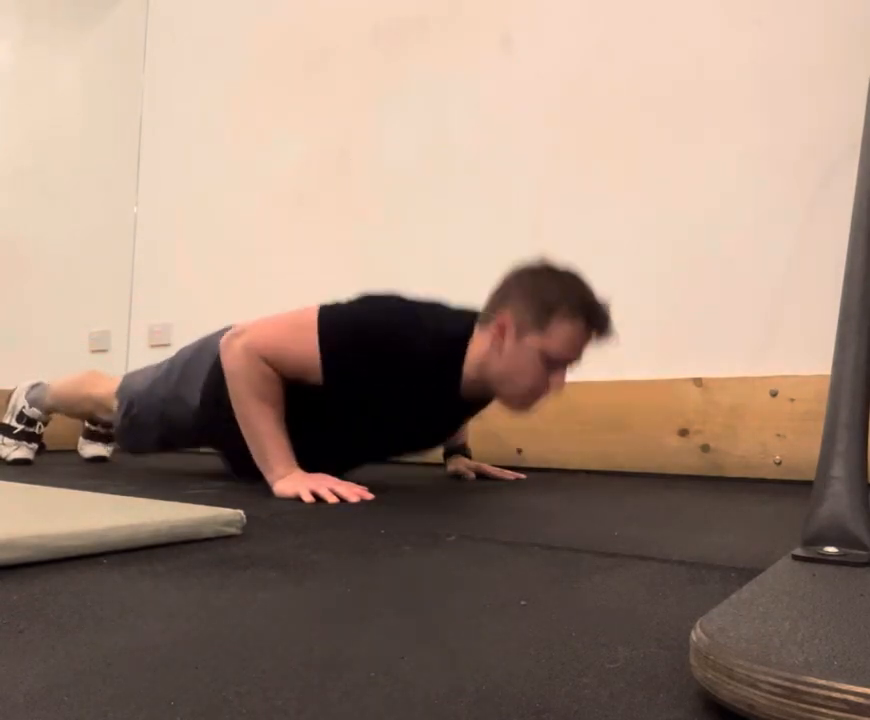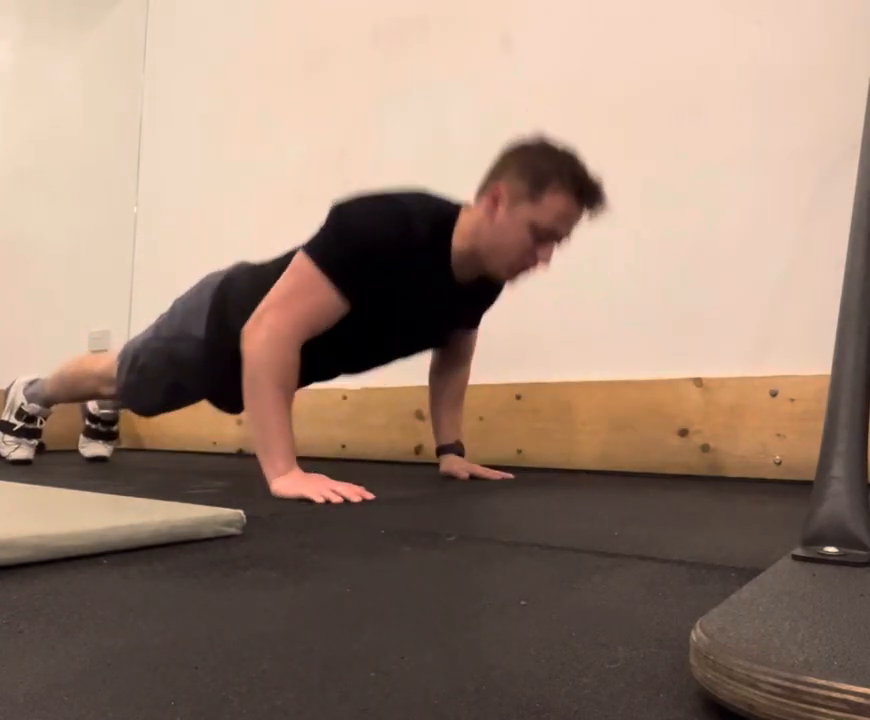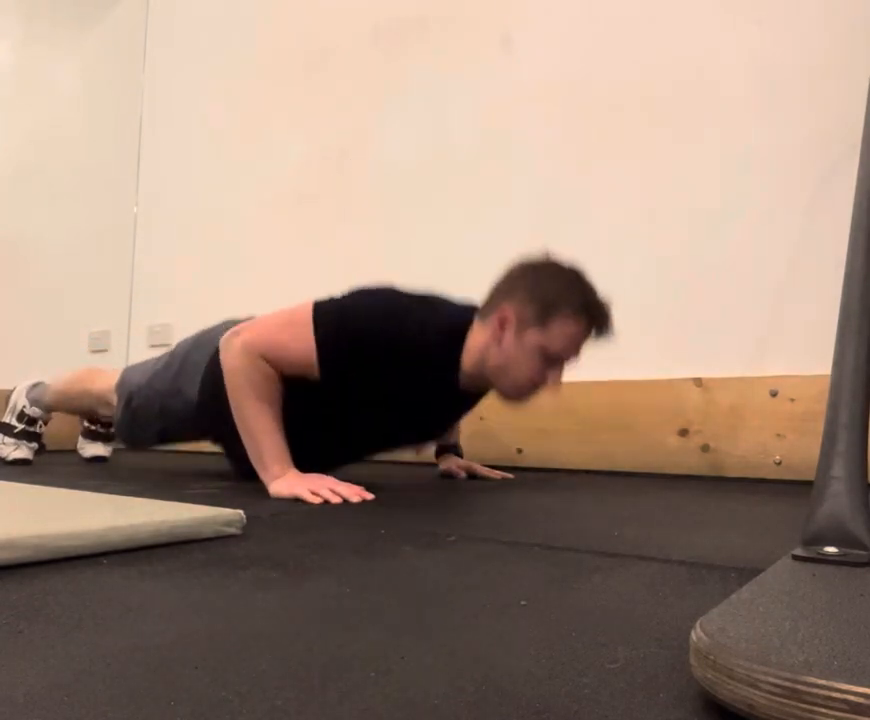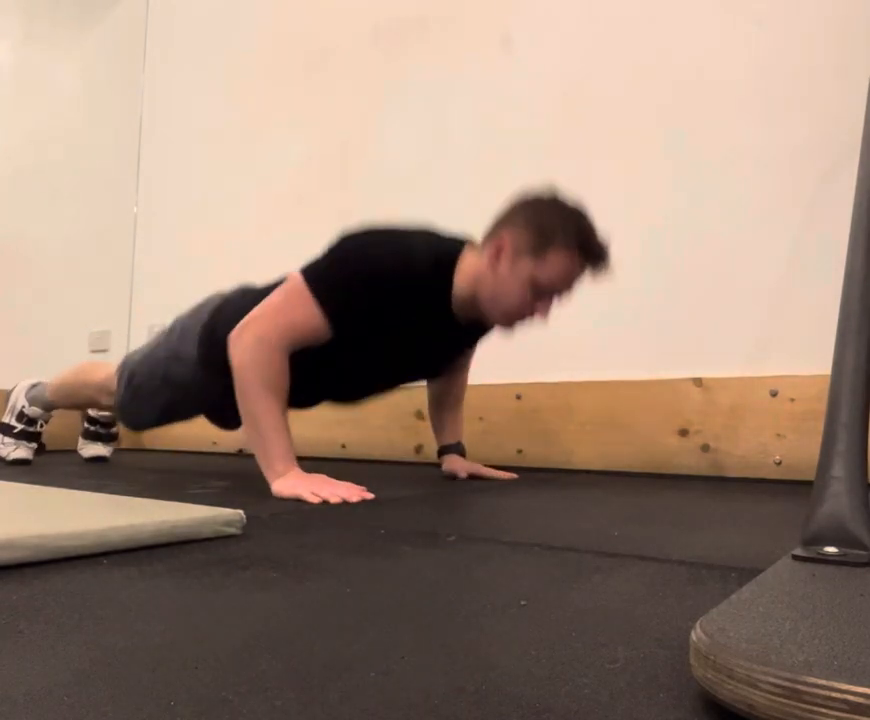
dt=0.4s
person 1, frame 1
left shoulder: (483, 365)
right shoulder: (396, 337)
right elbow: (242, 347)
left wrist: (457, 453)
right wrist: (284, 473)
left hip: (281, 393)
right hip: (222, 383)
right knee: (121, 409)
left ankle: (98, 427)
person 1, frame 2
left shoulder: (483, 269)
right shoulder: (388, 231)
left elbow: (451, 352)
right elbow: (269, 334)
left wrist: (450, 450)
right wrist: (281, 471)
left hip: (265, 337)
right hip: (222, 321)
right knee: (125, 381)
left ankle: (100, 412)
person 1, frame 3
left shoulder: (482, 350)
right shoulder: (396, 331)
right elbow: (242, 343)
left wrist: (447, 448)
right wrist: (279, 473)
left hip: (269, 392)
right hip: (219, 377)
right knee: (119, 404)
left ankle: (98, 423)
person 1, frame 4
left shoulder: (475, 294)
right shoulder: (389, 267)
left elbow: (449, 357)
right elbow: (253, 340)
left wrist: (451, 449)
right wrist: (283, 471)
left hip: (260, 350)
right hip: (220, 344)
right knee: (125, 391)
left ankle: (97, 421)
